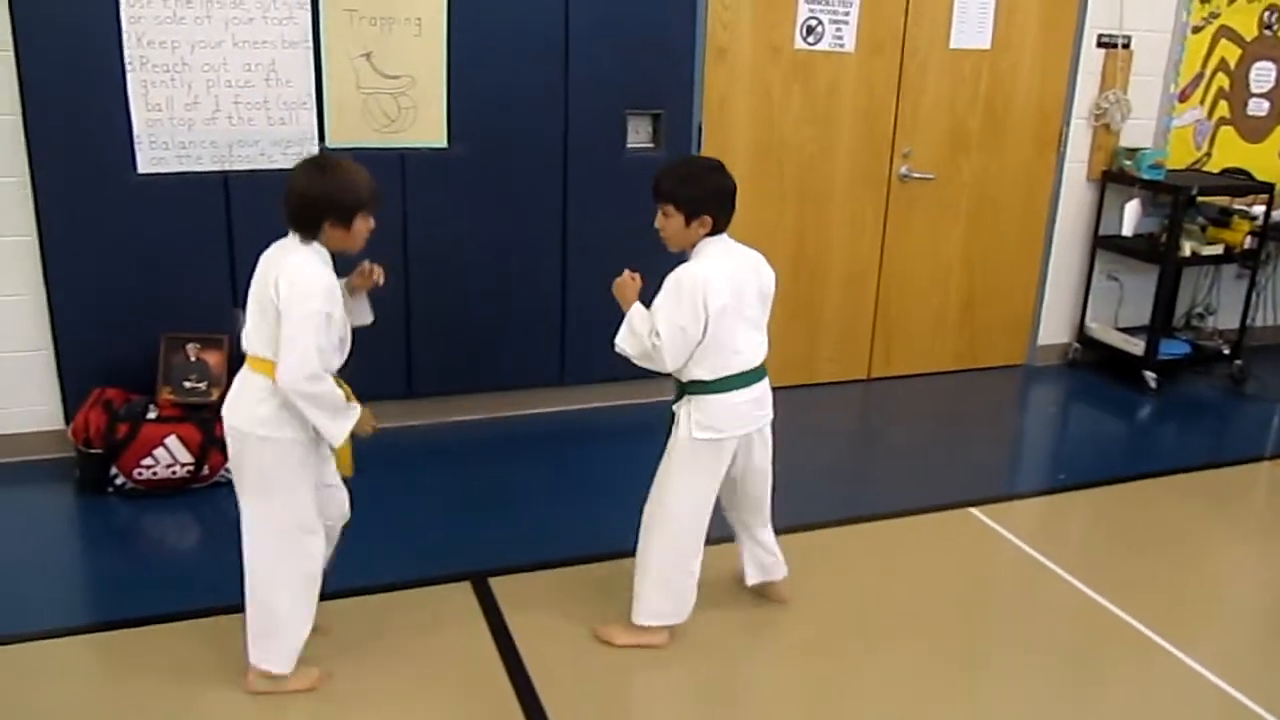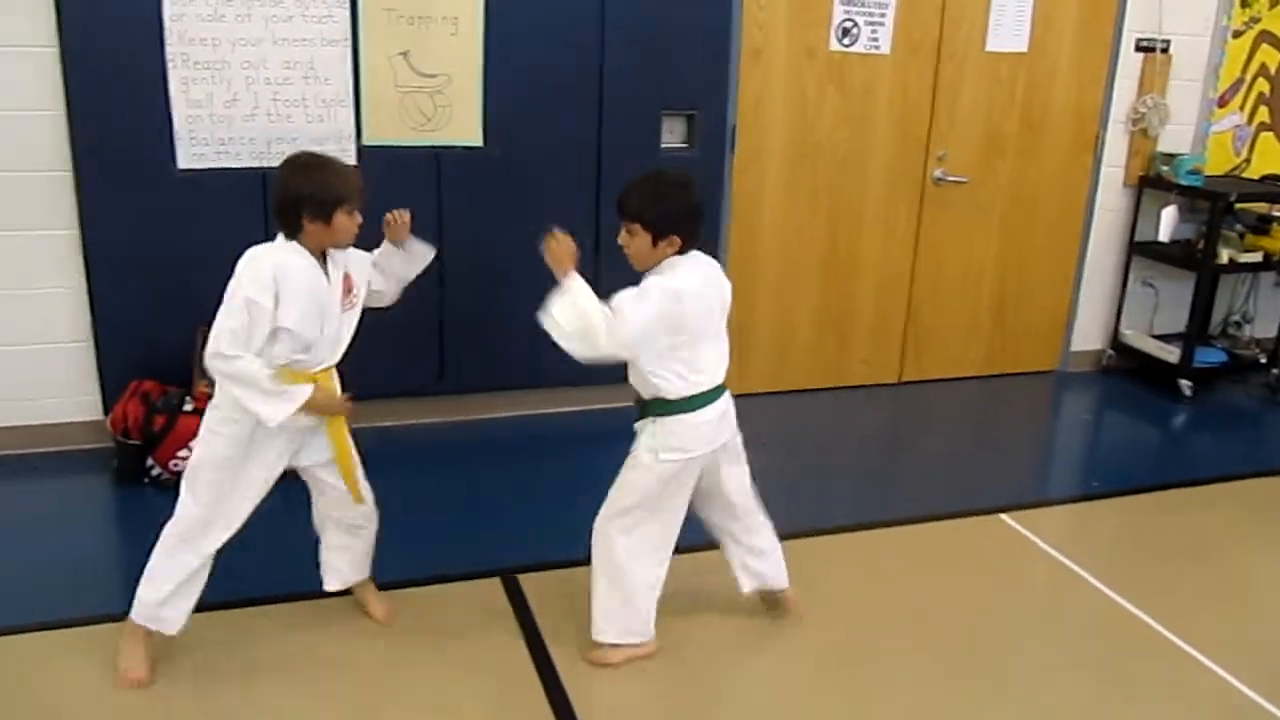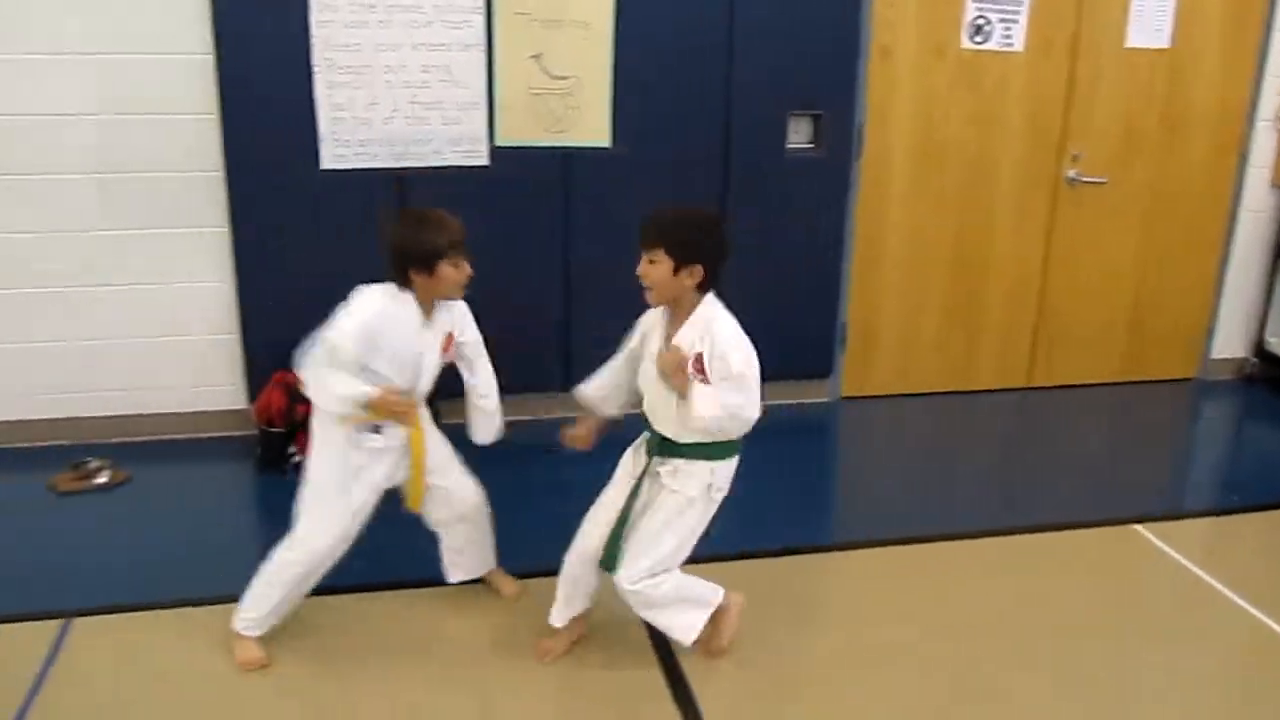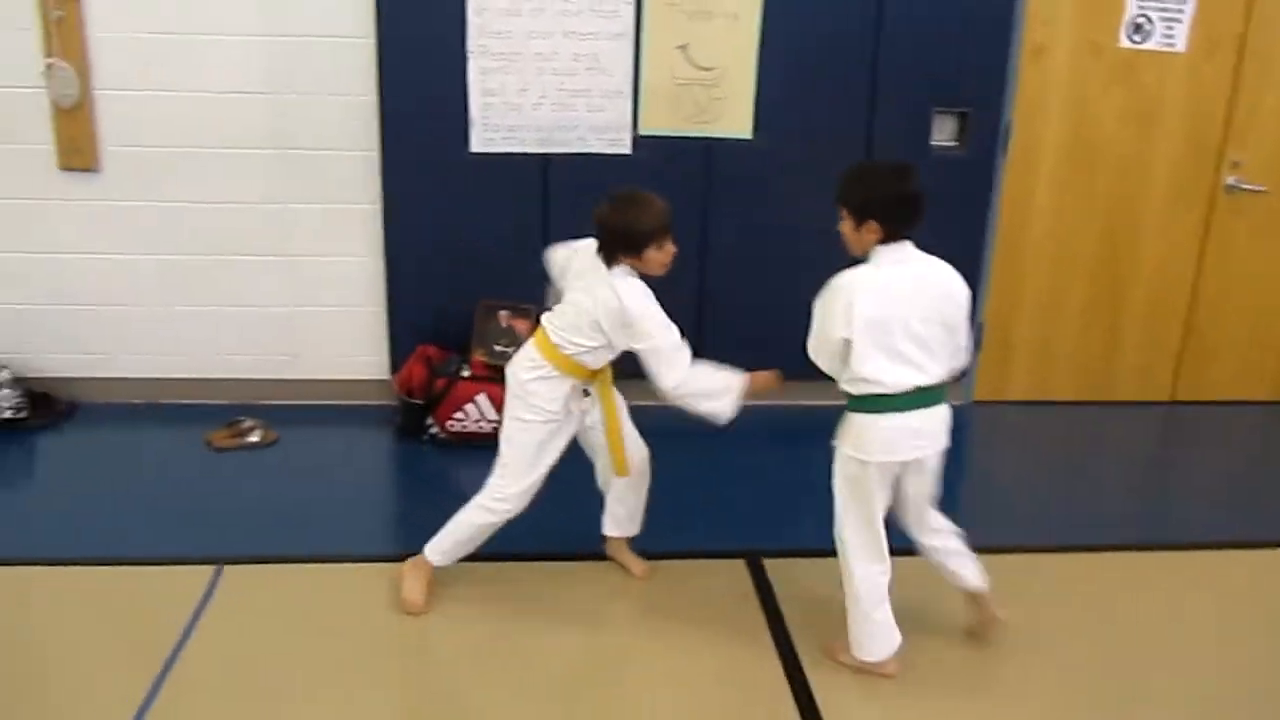
dt=0.4s
person 1, frame 1
left shoulder: (285, 254)
right shoulder: (305, 281)
right elbow: (296, 378)
left wrist: (348, 293)
right wrist: (348, 417)
left hip: (268, 409)
right hip: (271, 424)
left knee: (329, 510)
right knee: (286, 540)
left ankle: (276, 613)
right ankle: (271, 666)
person 1, frame 2
left shoulder: (345, 261)
right shoulder: (264, 266)
left elbow: (385, 286)
right elbow: (225, 354)
left wrist: (399, 245)
right wrist: (302, 395)
left hip: (313, 408)
right hip: (253, 411)
left knee: (353, 498)
right knee: (203, 521)
left ankle: (354, 580)
right ankle: (143, 627)
person 1, frame 3
left shoulder: (453, 310)
right shoulder: (371, 307)
left elbow: (476, 363)
right elbow: (314, 363)
left wrist: (487, 424)
right wrist: (366, 400)
left hip: (407, 427)
right hip: (351, 436)
left knee: (464, 500)
right knee: (318, 539)
left ankle: (481, 568)
right ankle: (247, 627)
person 1, frame 4
left shoulder: (596, 254)
right shoulder: (633, 302)
left elbow: (557, 258)
right elbow: (678, 377)
right wrist: (744, 383)
left hip: (582, 377)
right hip: (539, 386)
left knee: (628, 457)
right knee: (510, 491)
left ankle: (616, 540)
right ankle: (424, 563)
person 2, frame 1
left shoulder: (690, 278)
right shoulder: (755, 263)
left elbow: (660, 354)
left wrist: (631, 304)
left hip: (709, 411)
right hip: (754, 396)
left knee: (673, 515)
right knee: (749, 500)
left ankle: (653, 622)
right ankle: (768, 576)
person 2, frame 2
left shoulder: (663, 294)
right shoulder: (709, 275)
left elbow: (597, 335)
left wrist: (568, 275)
left hip: (675, 430)
right hip: (714, 411)
left knee: (621, 531)
right knee: (732, 505)
left ankle: (629, 635)
right ankle: (773, 586)
person 2, frame 3
left shoulder: (725, 337)
right shoulder: (657, 321)
left elbow: (739, 416)
right elbow: (624, 368)
left wrist: (684, 385)
right wrist: (593, 415)
left hip: (699, 471)
right hip: (652, 454)
left knee: (636, 574)
right knee: (594, 539)
left ankle: (717, 607)
right ankle: (568, 621)
person 2, frame 4
left shoulder: (846, 288)
right shoulder: (946, 277)
left elbow: (828, 359)
right elbow: (959, 356)
left hip: (871, 428)
right hip: (930, 418)
left knee: (861, 542)
right knee: (918, 513)
left ankle: (874, 650)
right ankle: (974, 591)
